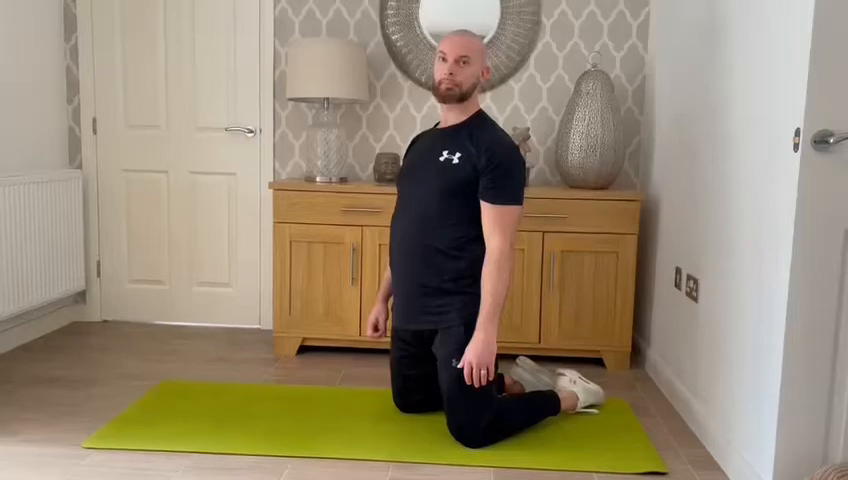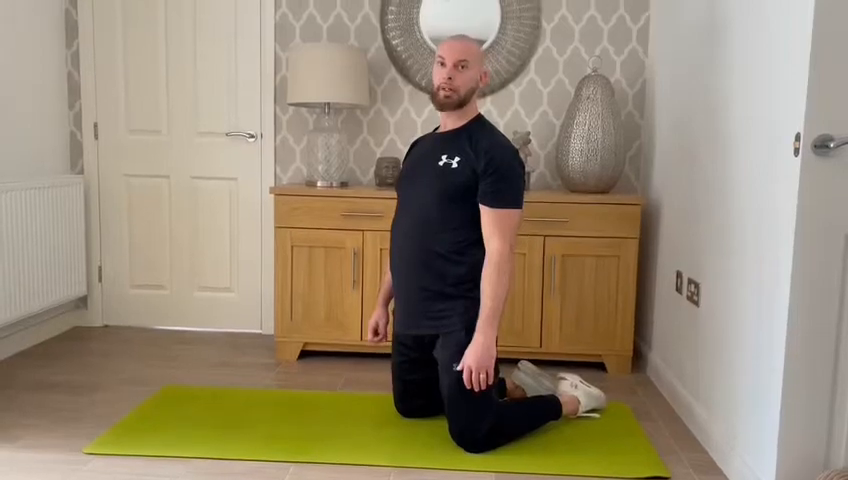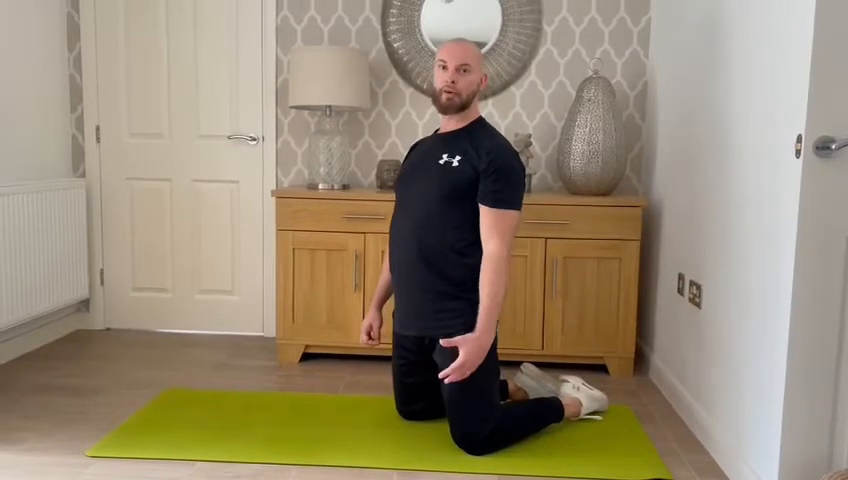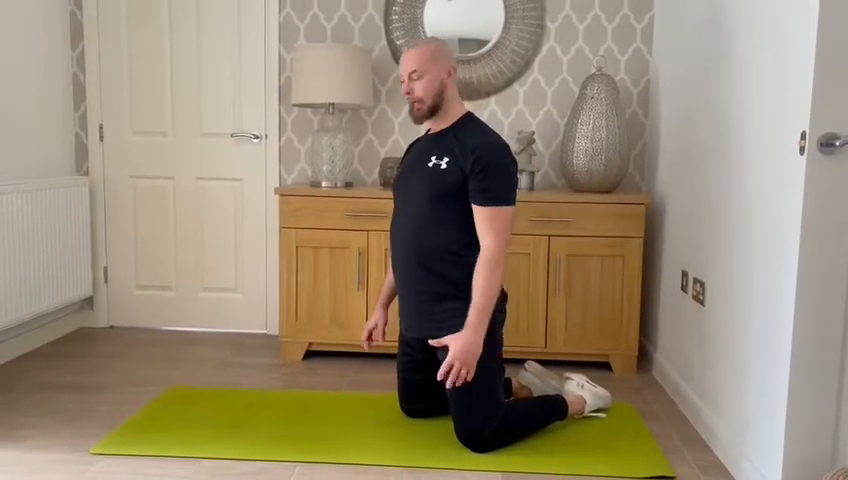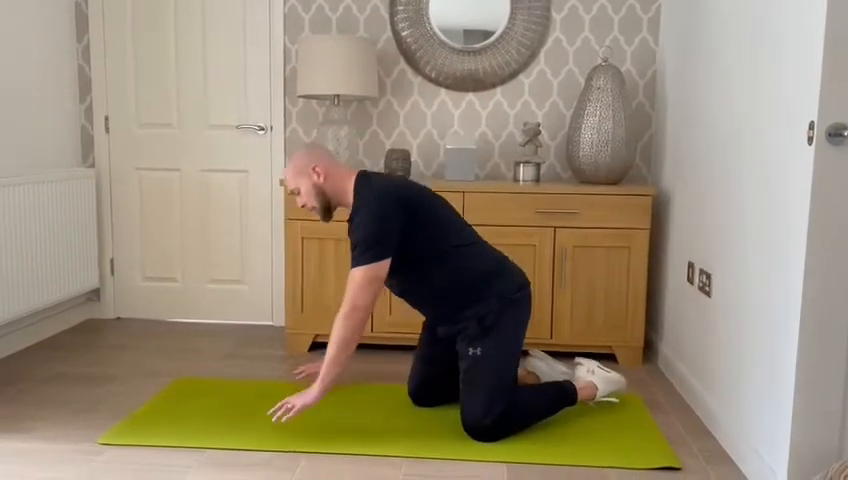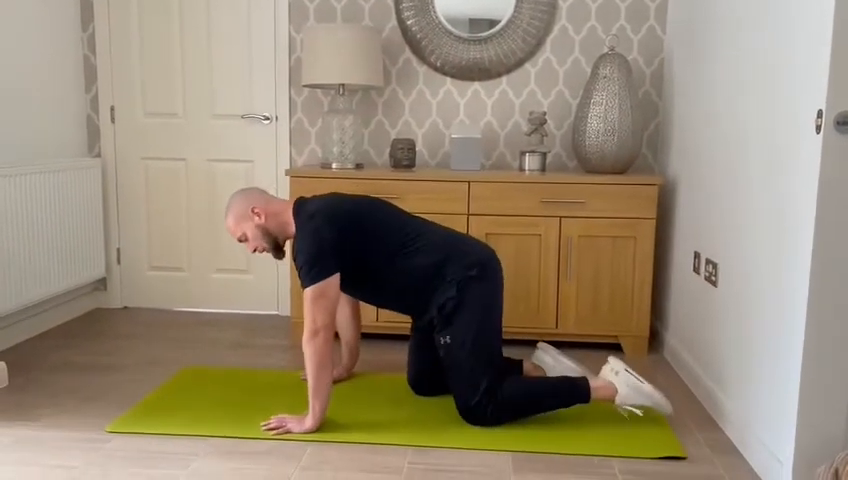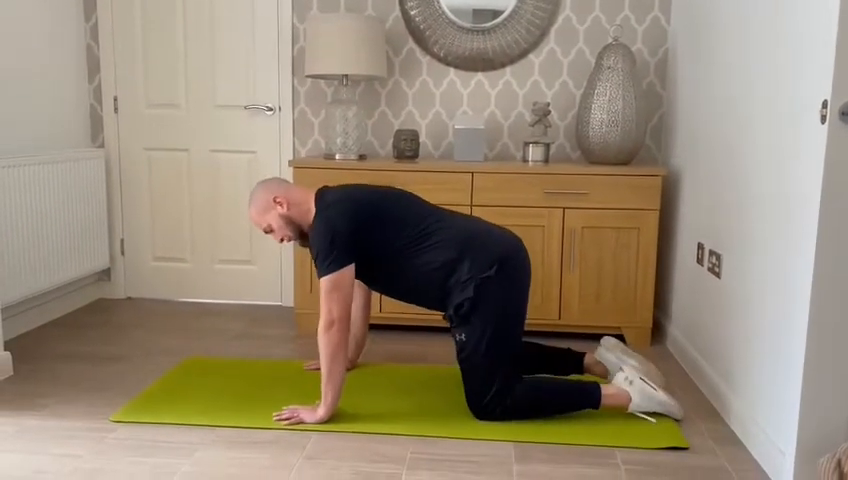
dt=0.7s
person 1, frame 1
left shoulder: (494, 148)
right shoulder: (421, 143)
left elbow: (499, 247)
left wrist: (486, 332)
right wrist: (383, 298)
left hip: (459, 314)
right hip: (410, 310)
left knee: (471, 430)
right knee: (410, 401)
left ankle: (566, 396)
right ankle: (506, 383)
person 1, frame 2
left shoulder: (493, 152)
right shoulder: (421, 147)
left elbow: (499, 252)
left wrist: (485, 337)
right wrist: (383, 303)
left hip: (460, 318)
right hip: (411, 315)
left knee: (472, 434)
right knee: (411, 404)
left ankle: (567, 400)
right ankle: (510, 387)
person 1, frame 3
left shoulder: (494, 154)
right shoulder: (420, 150)
left elbow: (496, 251)
left wrist: (483, 334)
right wrist: (376, 305)
left hip: (459, 320)
right hip: (410, 317)
left knee: (475, 437)
right knee: (413, 407)
left ankle: (571, 402)
right ankle: (513, 388)
person 1, frame 4
left shoulder: (484, 148)
right shoulder: (417, 149)
left elbow: (493, 248)
left wrist: (473, 332)
right wrist: (383, 306)
left hip: (462, 320)
right hip: (419, 318)
left knee: (478, 435)
right knee: (415, 405)
left ankle: (575, 400)
right ankle: (519, 386)
person 1, frame 5
left shoulder: (376, 204)
right shoulder: (366, 203)
left elbow: (356, 308)
right elbow: (356, 298)
left wrist: (318, 389)
right wrist: (331, 360)
left hip: (492, 306)
right hip: (452, 310)
left knee: (482, 423)
right knee: (422, 393)
left ankle: (585, 386)
right ankle: (522, 371)
person 1, frame 6
left shoulder: (311, 233)
right shoulder: (321, 220)
left elbow: (317, 332)
right elbow: (346, 298)
left wrist: (313, 418)
right wrist: (346, 366)
left hip: (466, 282)
right hip: (450, 284)
left knee: (479, 404)
right knee: (423, 382)
left ankle: (608, 386)
right ankle: (536, 366)
person 1, frame 7
left shoulder: (328, 223)
right shoulder: (344, 210)
left elbow: (333, 322)
right elbow: (361, 291)
left wrist: (325, 408)
right wrist: (348, 358)
left hip: (487, 275)
right hip: (495, 260)
left knee: (490, 401)
right knee: (488, 357)
left ankle: (621, 393)
right ankle: (597, 360)
